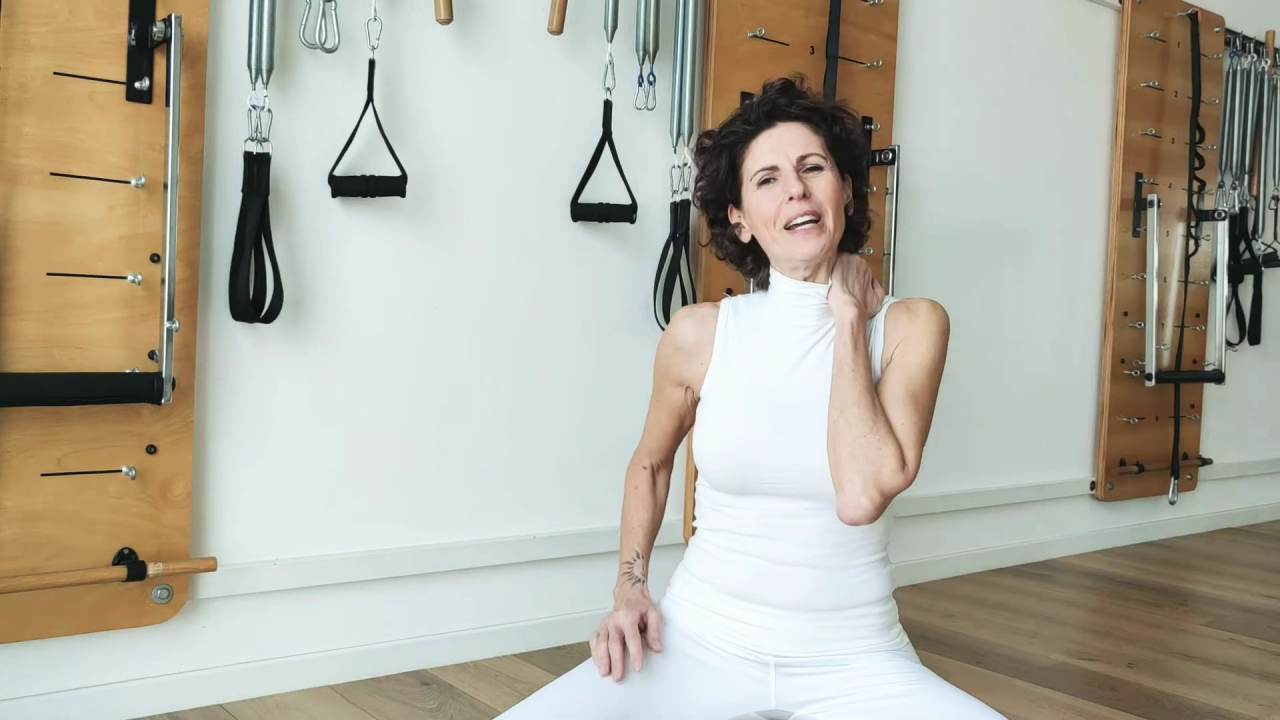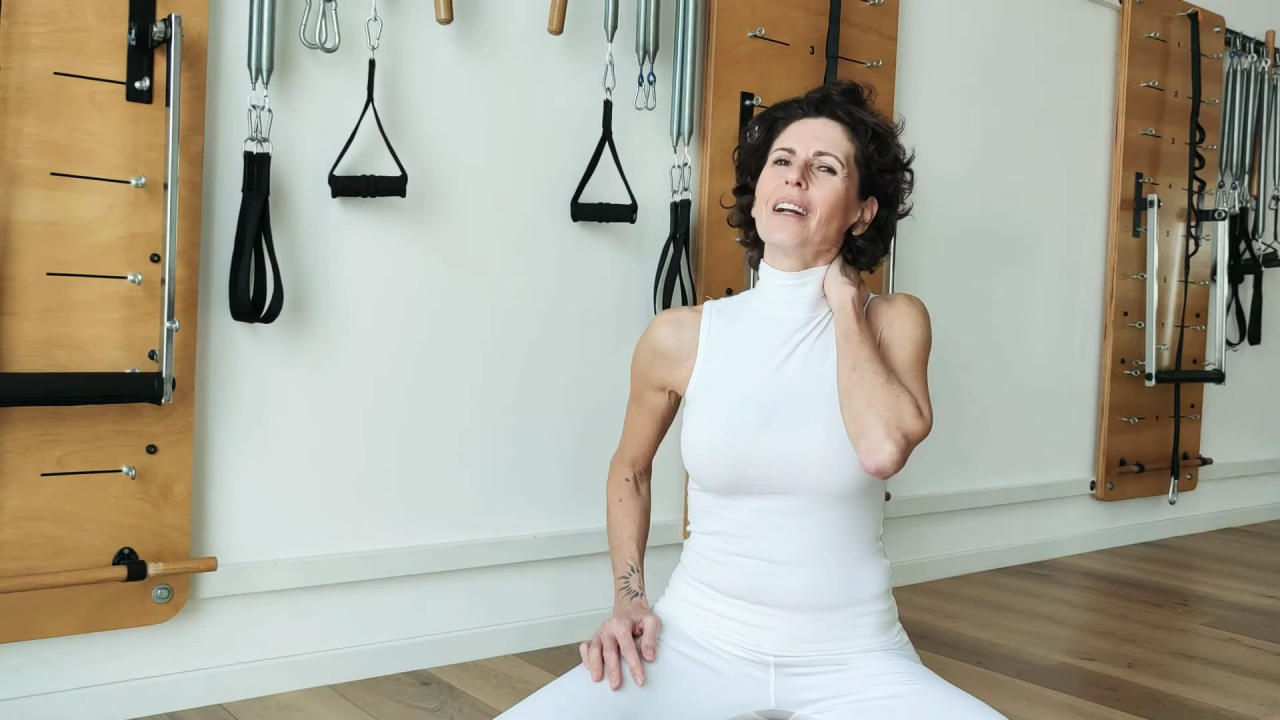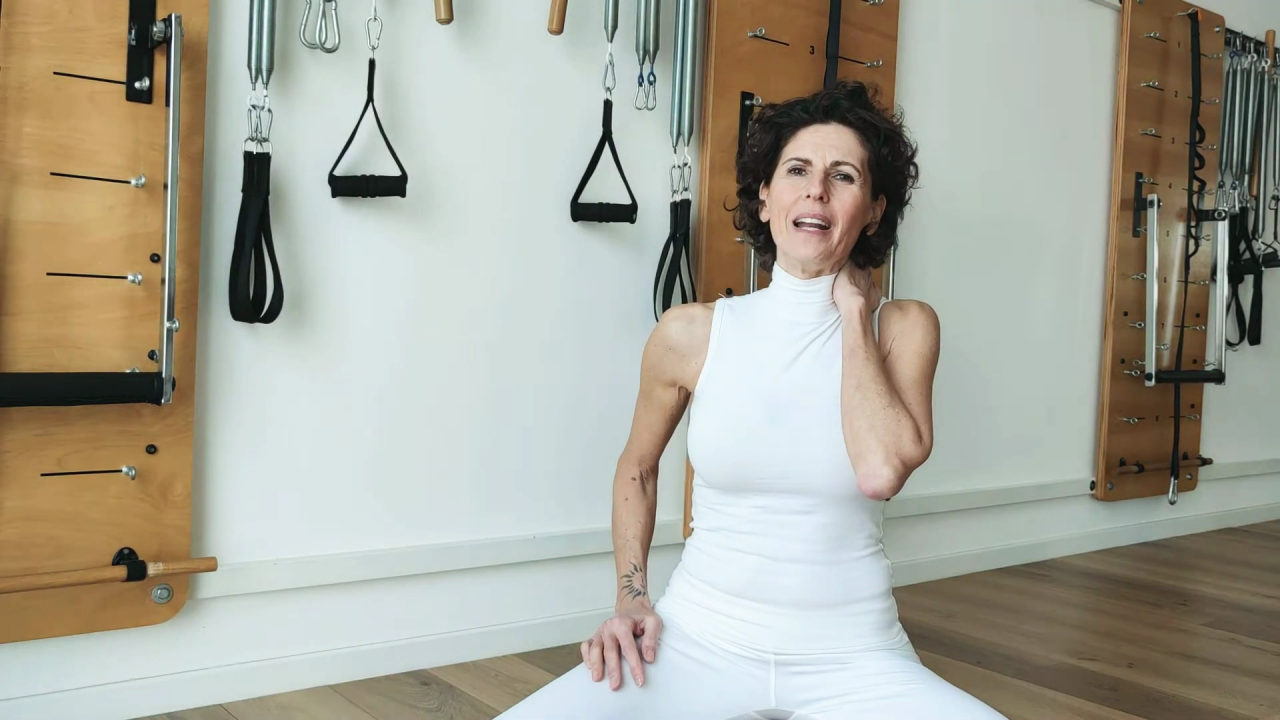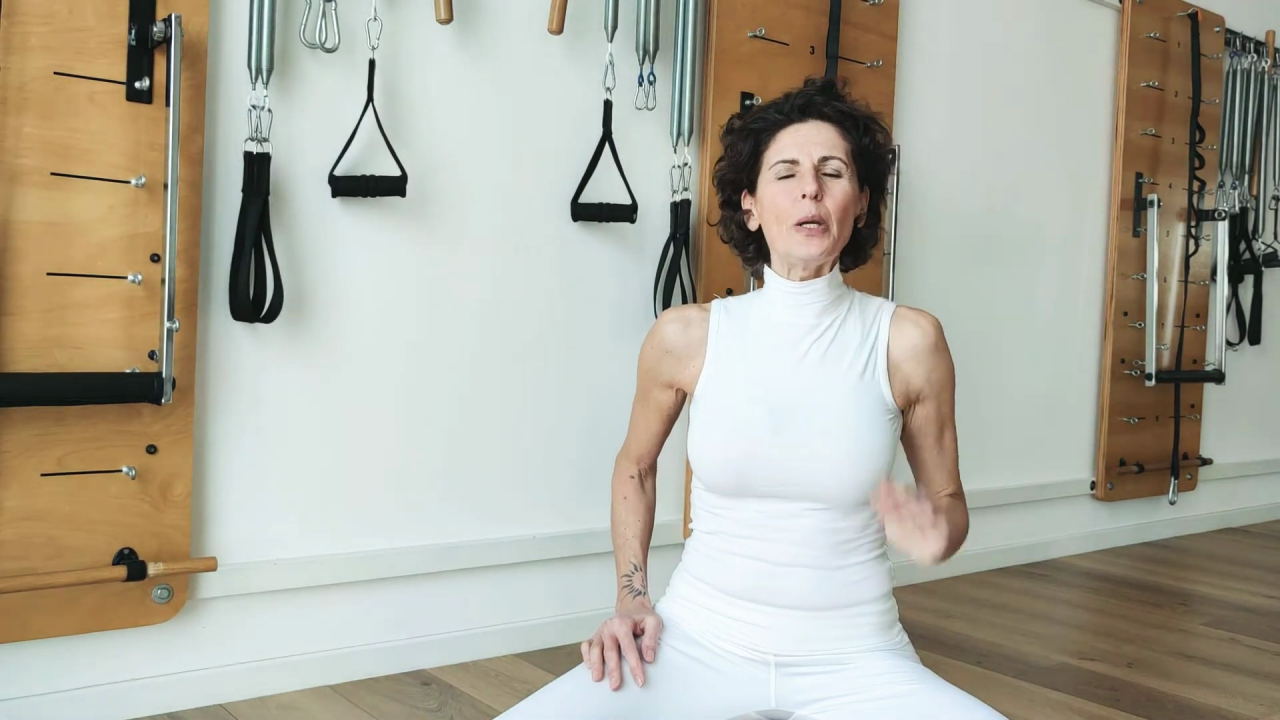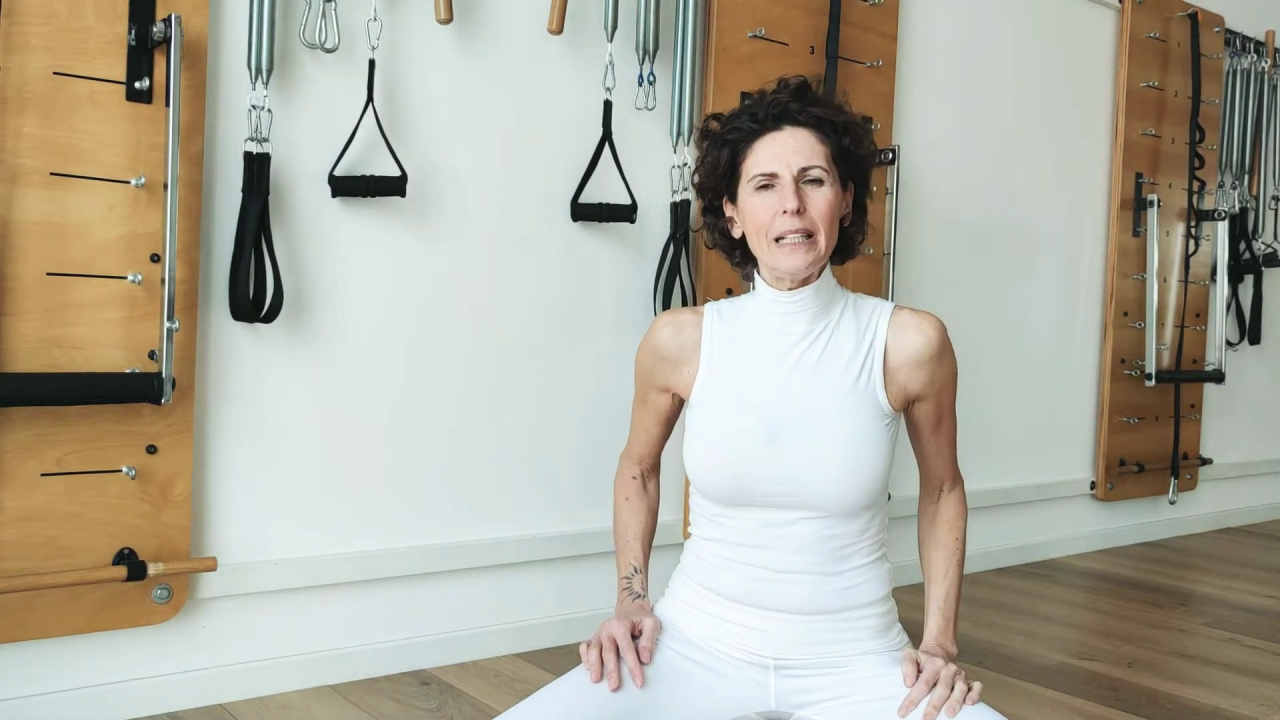
dt=1s
person 1, frame 1
left shoulder: (910, 326)
right shoulder: (698, 334)
left elbow: (863, 497)
right elbow: (648, 464)
left wrist: (849, 320)
right wrist: (629, 588)
left hip: (851, 661)
right hip: (700, 641)
person 1, frame 2
left shoulder: (892, 320)
right shoulder: (678, 336)
left elbow: (883, 450)
right elbow: (628, 471)
left wrist: (845, 303)
right wrist: (628, 600)
left hip: (852, 660)
right hip: (699, 642)
person 1, frame 3
left shoulder: (903, 327)
right shoulder: (689, 332)
left elbow: (882, 471)
right elbow: (636, 467)
left wrist: (854, 310)
right wrist: (630, 599)
left hip: (850, 659)
right hip: (699, 640)
person 1, frame 4
left shoulder: (907, 341)
right shoulder: (686, 335)
left elbow: (949, 499)
right elbow: (634, 467)
left wrist: (932, 526)
right wrist: (631, 599)
left hip: (852, 661)
right hip: (699, 642)
person 1, frame 5
left shoulder: (908, 342)
right shoulder: (678, 339)
left elbow: (942, 488)
right elbow: (638, 468)
left wrist: (940, 643)
right wrist: (630, 601)
left hip: (851, 662)
right hip: (698, 645)
